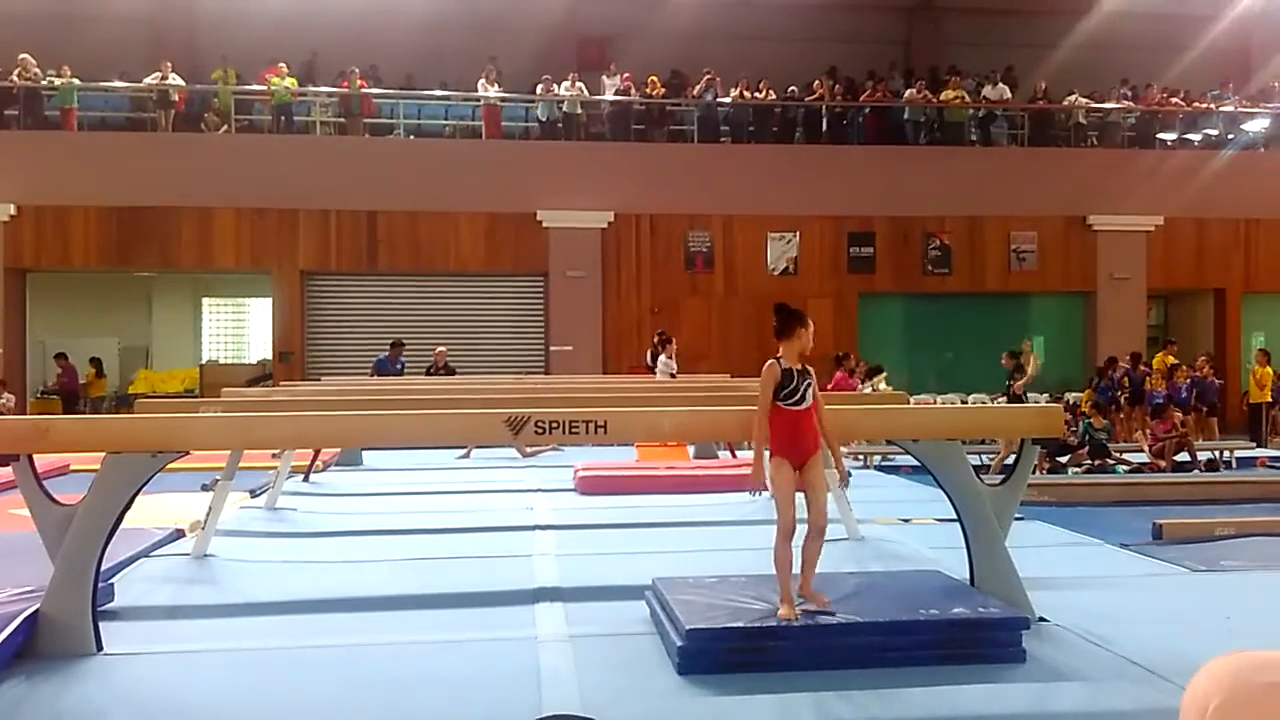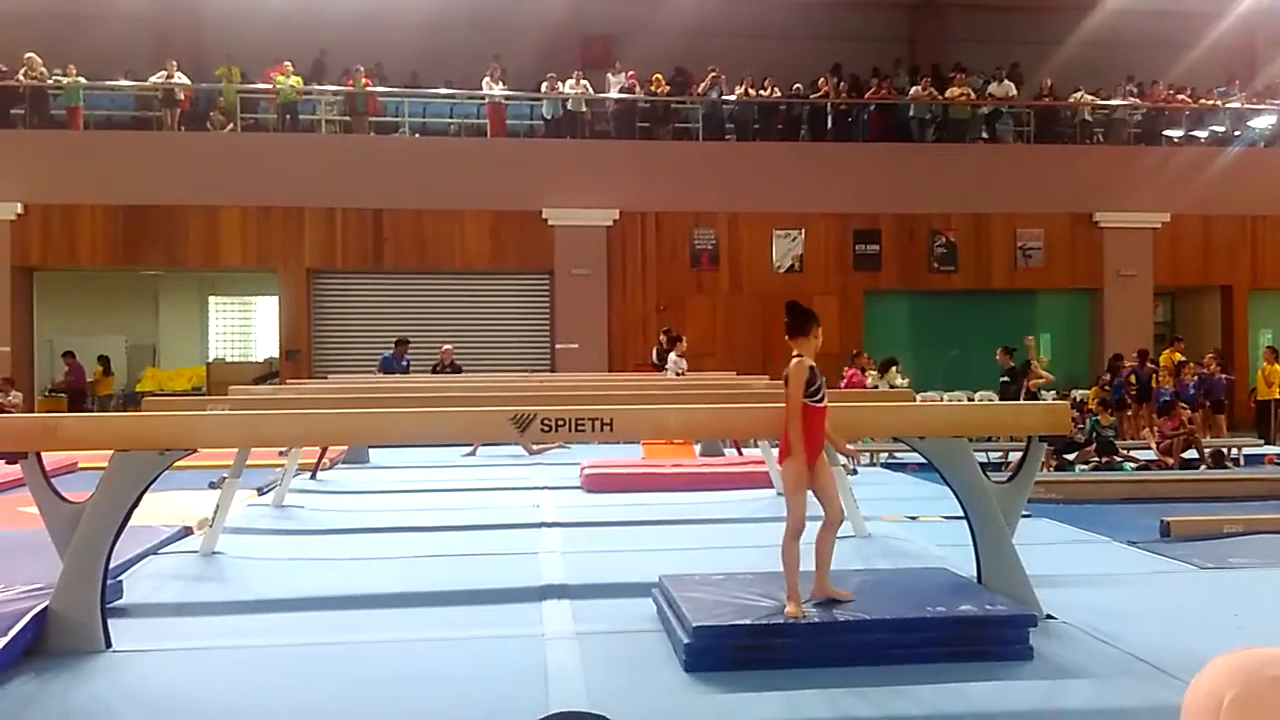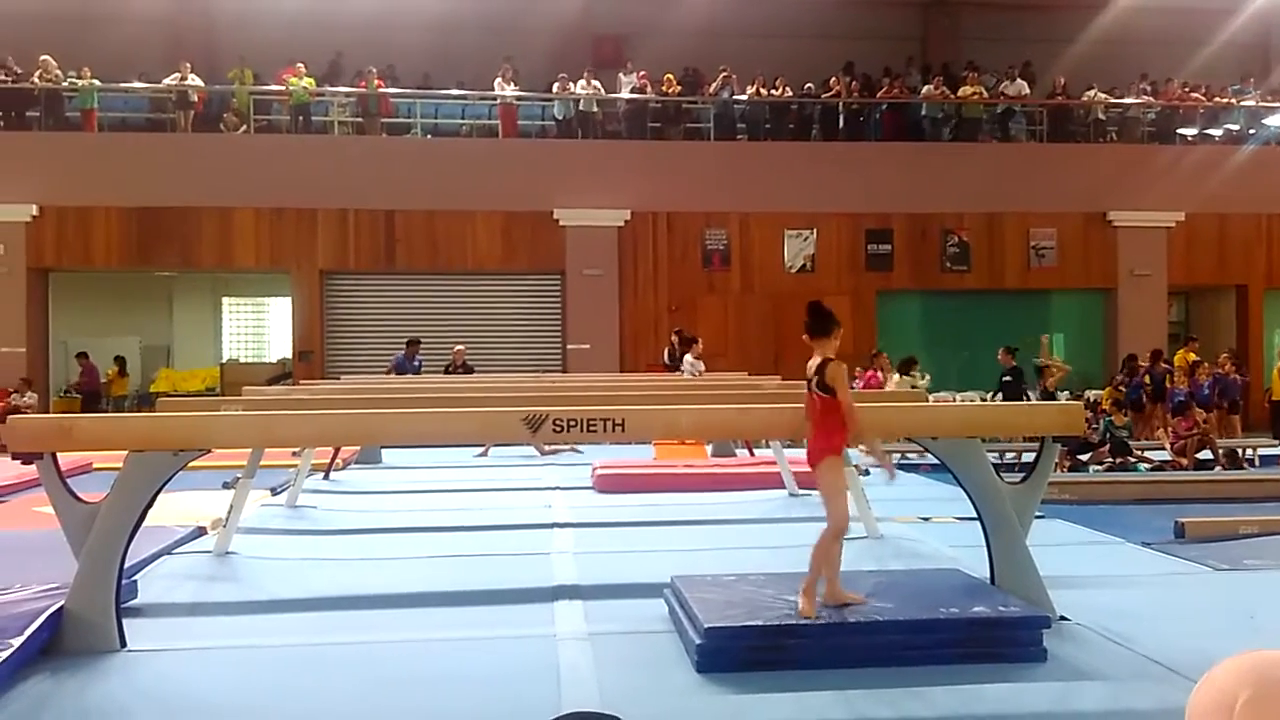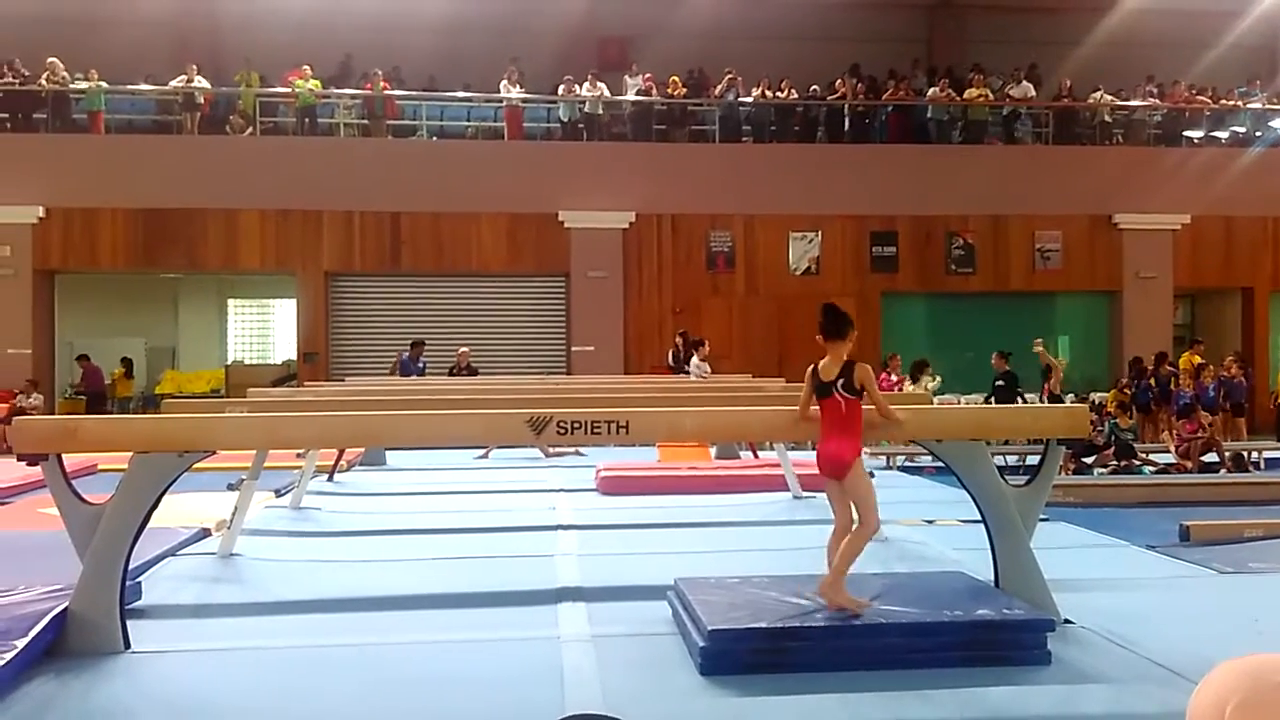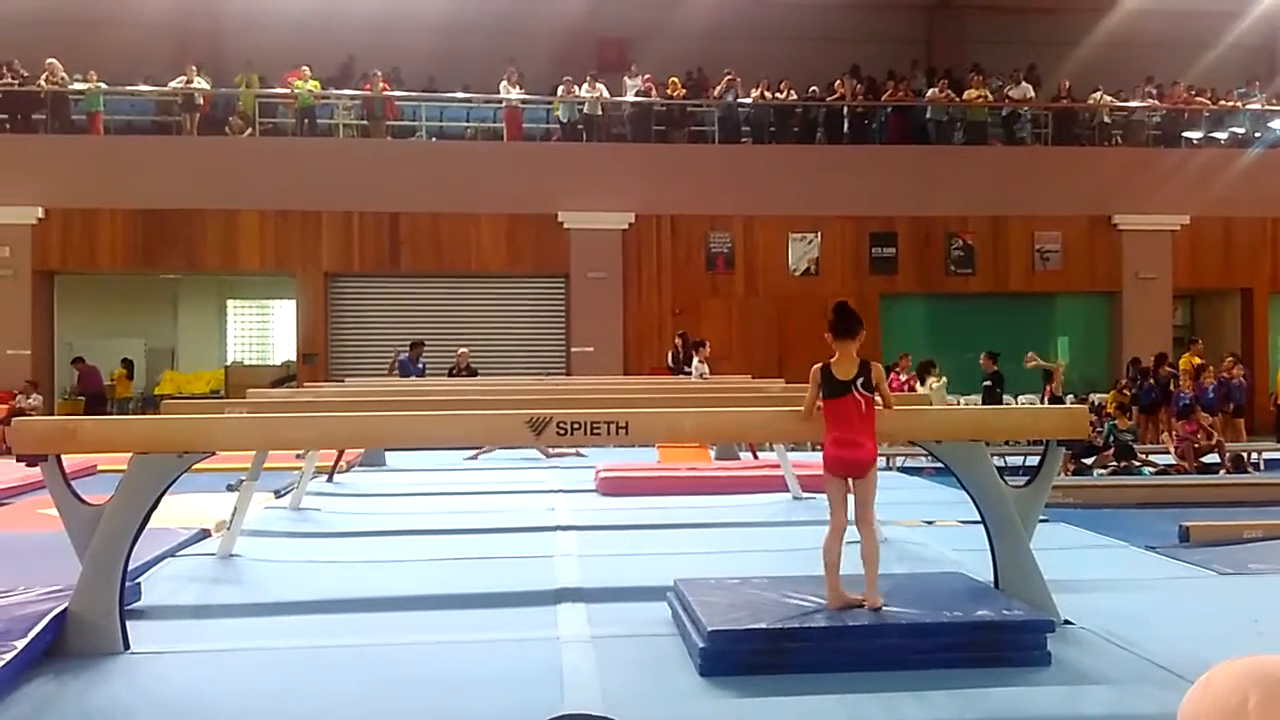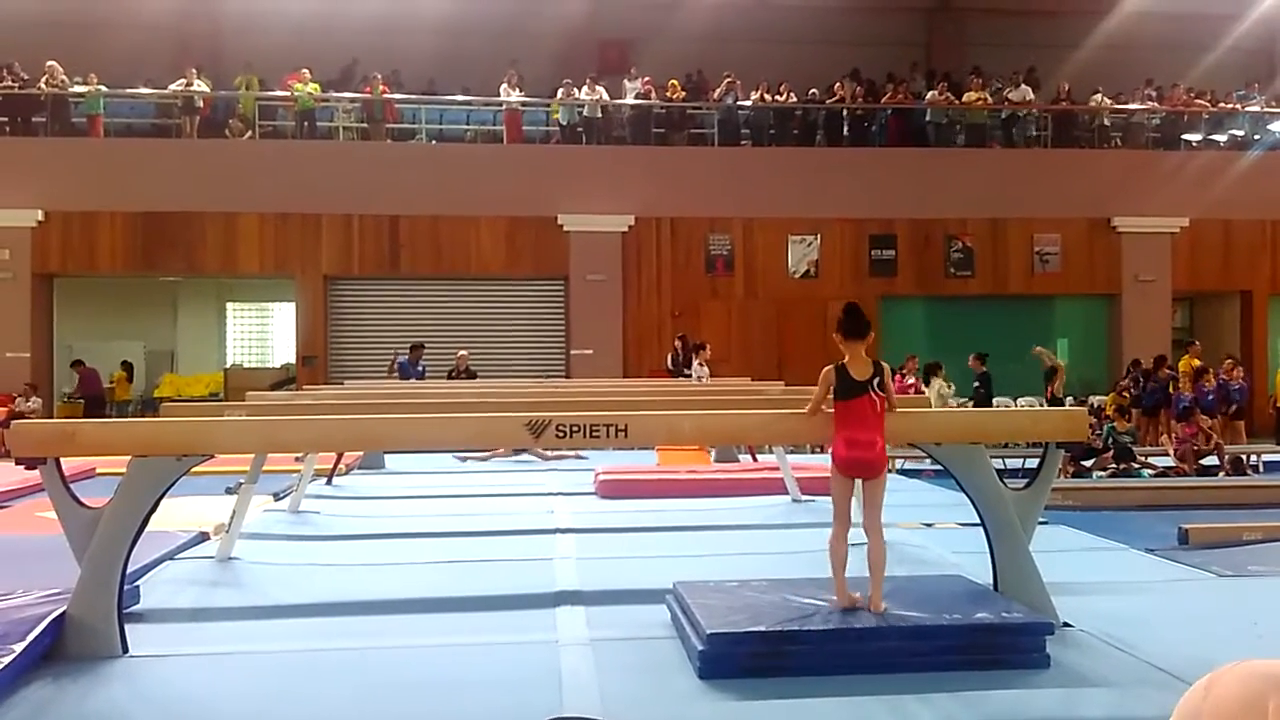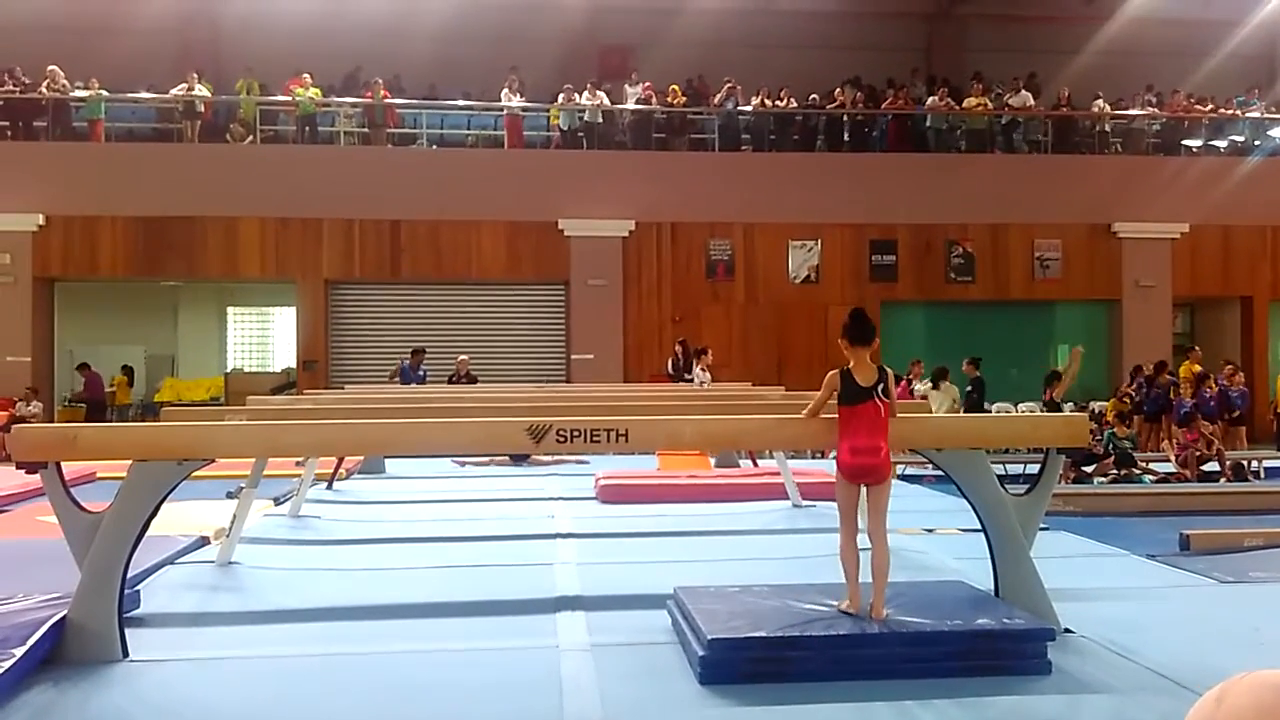
dt=0.2s
person 1, frame 1
left shoulder: (809, 372)
right shoulder: (773, 369)
left elbow: (820, 419)
right elbow: (761, 418)
left wrist: (838, 459)
right wrist: (757, 464)
left hip: (811, 454)
right hip: (781, 456)
left knee: (819, 522)
right knee: (786, 527)
left ankle: (807, 586)
right ankle: (785, 598)
person 1, frame 2
left shoulder: (810, 367)
right shoulder: (800, 366)
right elbow: (794, 415)
left wrist: (839, 445)
right wrist: (797, 460)
left hip: (815, 453)
right hip: (795, 453)
left knee: (835, 515)
right knee: (796, 524)
left ankle: (822, 585)
right ankle: (792, 596)
person 1, frame 3
left shoulder: (811, 366)
right shoulder: (836, 368)
right elbow: (850, 416)
right wrist: (879, 452)
left hip: (822, 449)
right hip: (827, 452)
left knee: (840, 522)
right knee: (837, 524)
left ankle: (832, 589)
right ankle: (808, 591)
person 1, frame 4
left shoulder: (813, 372)
right shoulder: (861, 371)
left elbow: (804, 412)
right elbow: (883, 411)
right wrist: (899, 418)
left hip: (826, 453)
right hip: (848, 455)
left knee: (843, 523)
right knee: (870, 523)
left ankle: (835, 591)
right ankle: (832, 582)
person 1, frame 5
left shoulder: (819, 371)
right shoulder: (874, 370)
left elbow: (808, 412)
right elbow: (889, 404)
left hip: (833, 455)
right hip: (863, 455)
left knee: (837, 523)
right knee: (866, 523)
left ankle: (835, 592)
right ankle: (872, 593)
person 1, frame 6
left shoulder: (831, 373)
right shoulder: (883, 370)
left elbow: (812, 411)
right elbow: (892, 407)
left wrist: (813, 406)
left hip: (844, 456)
right hip: (875, 456)
left knee: (840, 524)
right knee: (874, 526)
left ankle: (842, 592)
right ankle: (876, 598)
person 1, frame 7
left shoulder: (836, 378)
right shoulder: (887, 376)
left elbow: (812, 412)
left wrist: (806, 411)
left hip: (849, 462)
right hip: (879, 462)
left knee: (848, 530)
right knee: (878, 532)
left ankle: (853, 599)
right ankle: (878, 604)
